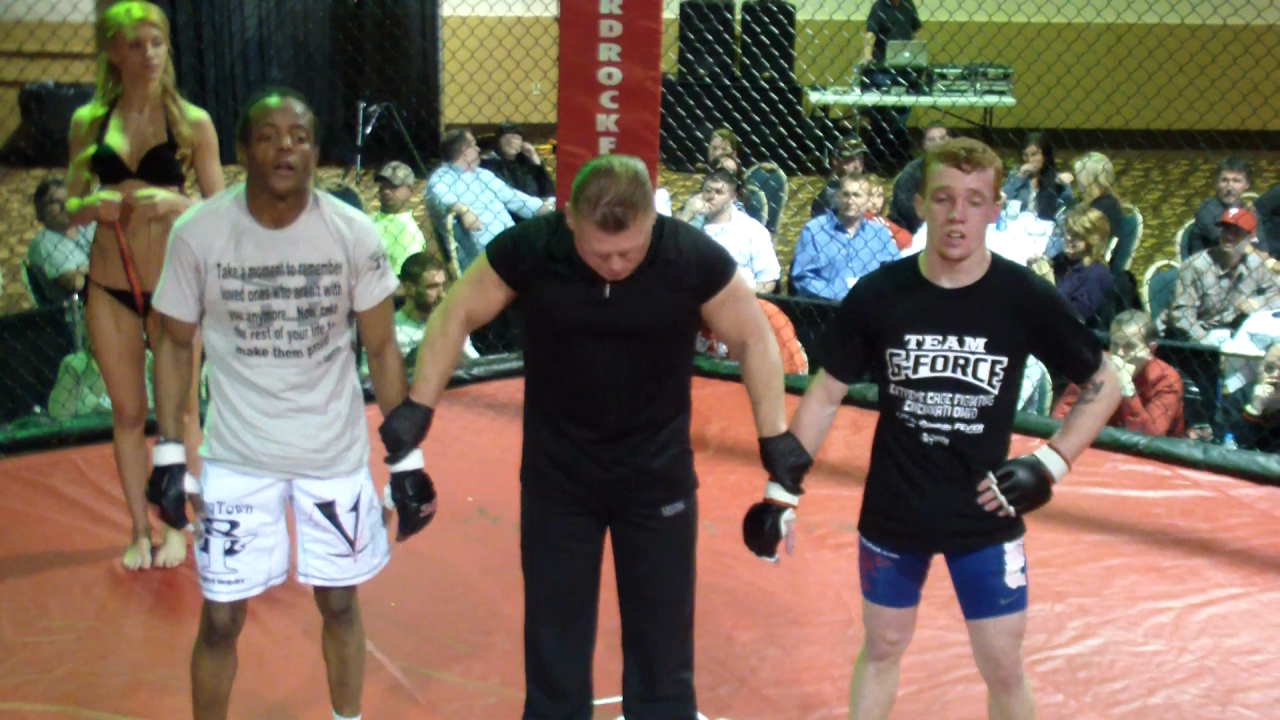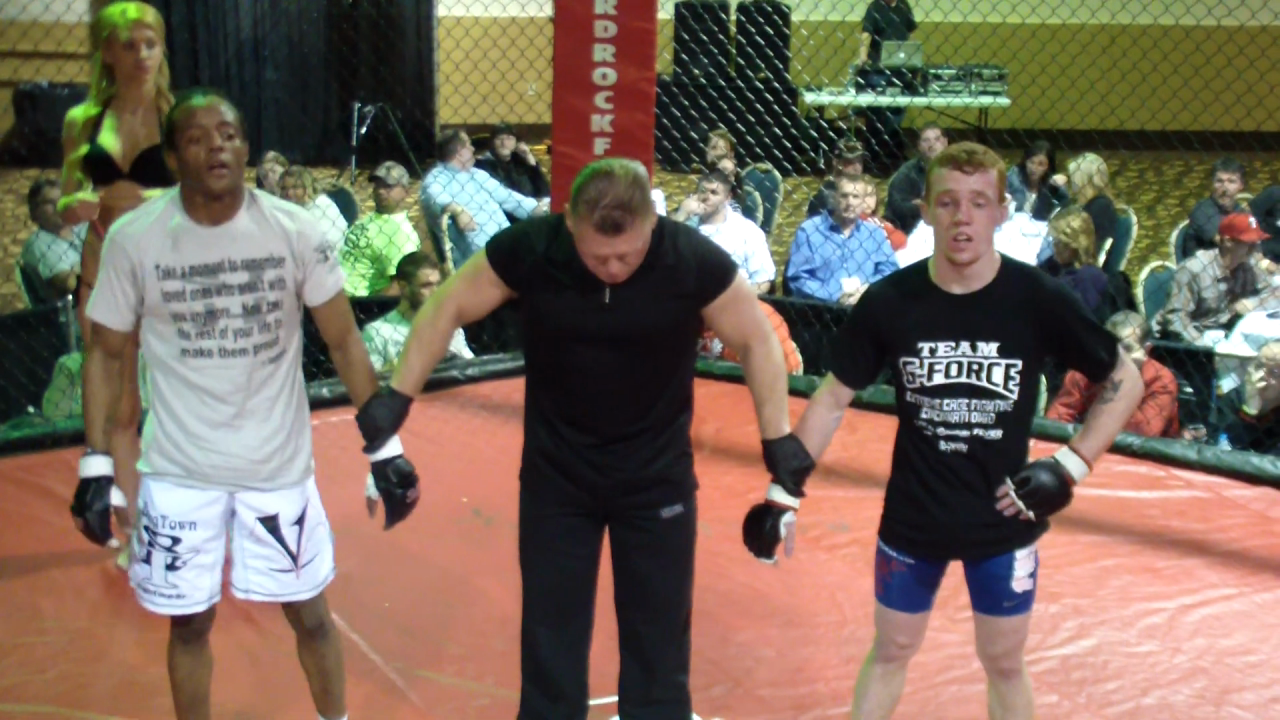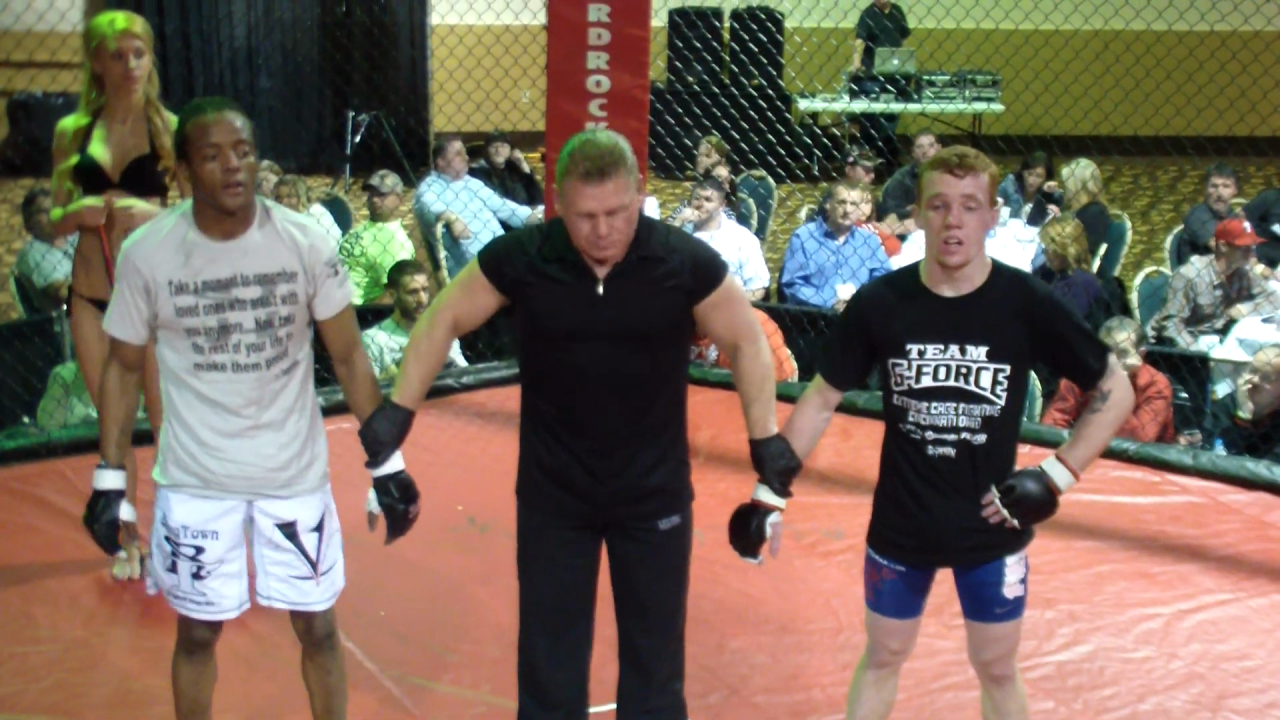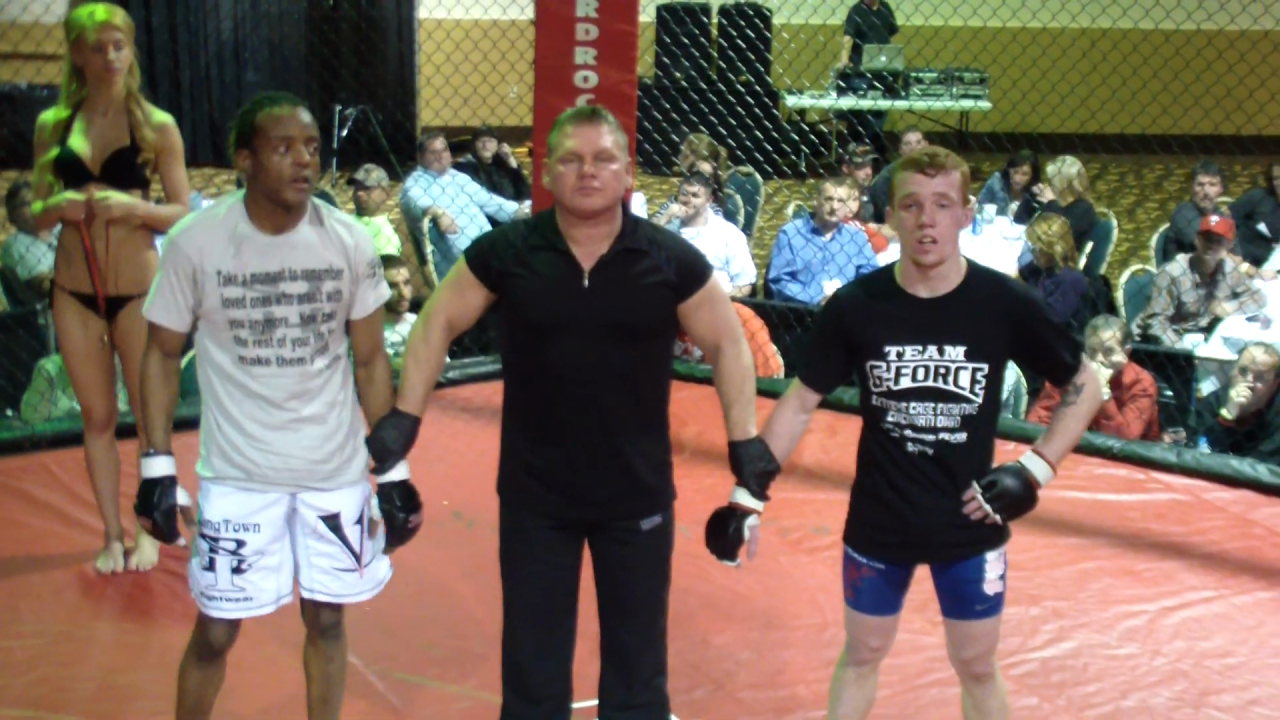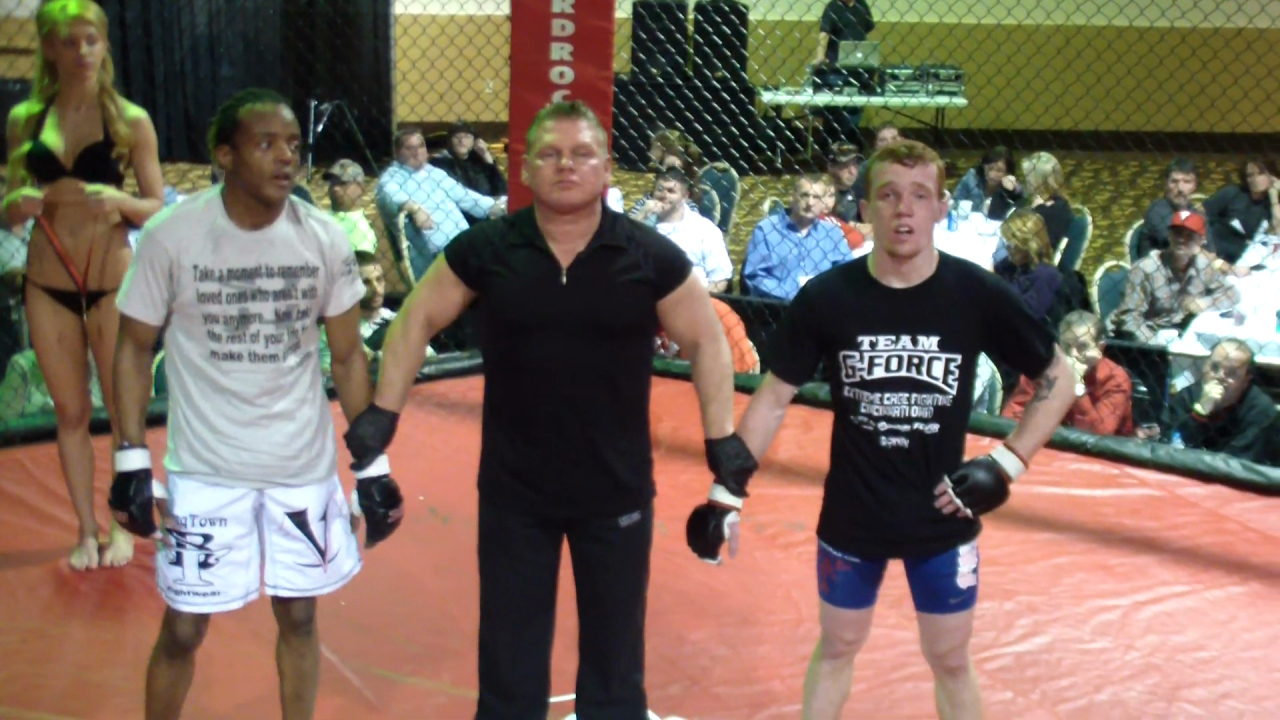
dt=0.5s
person 1, frame 1
left shoulder: (353, 233)
right shoulder: (196, 233)
left elbow: (381, 348)
right elbow: (174, 344)
left wrist: (407, 458)
right wrist: (168, 453)
left hip: (334, 454)
right hip: (236, 457)
left knee: (339, 602)
right knee: (221, 619)
person 1, frame 2
left shoulder: (294, 229)
right shoulder: (132, 238)
left elbow: (344, 341)
right elbow: (107, 353)
left wrist: (384, 446)
right wrist: (96, 466)
left hip: (279, 463)
right hip: (179, 469)
left knee: (309, 613)
right knee: (189, 621)
person 1, frame 3
left shoulder: (306, 241)
right shoulder: (147, 252)
left elbow: (349, 356)
right elbow: (123, 367)
left wrist: (386, 461)
right wrist: (110, 477)
left hip: (296, 472)
right hip: (196, 479)
left knee: (317, 628)
right knee: (198, 631)
person 1, frame 4
left shoulder: (349, 240)
right shoulder: (194, 241)
left elbow: (370, 361)
right elbow: (161, 355)
left wrist: (394, 468)
right wrist: (157, 467)
left hip: (335, 469)
right hip: (238, 473)
left knee: (327, 619)
right knee: (215, 632)
person 1, frame 5
left shoulder: (324, 239)
right shoulder: (169, 235)
left elbow: (348, 356)
right elbow: (133, 348)
left wrist: (372, 465)
right wrist: (132, 459)
left hip: (302, 465)
right hip: (204, 468)
left knee: (298, 616)
right knee: (182, 629)
person 2, frame 1
left shoulder: (694, 256)
right shoulder: (527, 248)
left elbow: (754, 339)
right elbow: (454, 316)
left wrist: (774, 438)
right wrist: (417, 408)
left hip: (658, 477)
right hip: (557, 478)
left knee: (661, 639)
right knee: (553, 640)
person 2, frame 2
left shoulder: (694, 259)
right shoulder: (527, 248)
left elbow: (756, 342)
right elbow: (445, 310)
left wrist: (779, 440)
right wrist: (395, 398)
left hip: (658, 479)
right hip: (555, 477)
left knee: (659, 638)
right knee: (550, 639)
person 2, frame 3
left shoulder: (687, 261)
right shoulder: (519, 256)
left elbow: (747, 344)
right elbow: (442, 322)
left wrist: (765, 440)
right wrist: (399, 411)
left hip: (655, 492)
right hip: (553, 492)
left knee: (654, 649)
right knee: (549, 653)
person 2, frame 4
left shoulder: (672, 260)
right shoulder: (504, 252)
left elbow: (727, 345)
right elbow: (436, 325)
left wrist: (745, 443)
right wrist: (403, 418)
left hip: (638, 493)
right hip: (533, 493)
left knee: (637, 648)
right knee: (533, 651)
person 2, frame 5
left shoulder: (652, 256)
right shoulder: (484, 249)
left elbow: (706, 343)
right elbow: (415, 322)
left wrist: (722, 442)
right wrist: (381, 415)
left hip: (617, 490)
right hip: (513, 490)
left knee: (614, 646)
right knee: (510, 649)
person 3, frame 1
left shoulder: (1026, 297)
right shoulder: (877, 294)
left elbow: (1103, 383)
right elbow: (826, 395)
left wrist: (1049, 464)
right wrist: (782, 490)
left hip: (986, 516)
right hip: (892, 512)
left knee: (1002, 667)
right knee: (882, 648)
person 3, frame 2
left shoulder: (1038, 298)
right shoulder: (887, 301)
left elbow: (1125, 381)
right elbow: (832, 399)
left wrist: (1069, 466)
right wrist: (784, 492)
left hip: (1003, 521)
right hip: (911, 517)
left knee: (1003, 662)
right knee: (891, 651)
person 3, frame 3
left shoulder: (1029, 303)
right shoulder: (878, 303)
left elbow: (1115, 391)
right elbow: (821, 400)
left wrist: (1056, 476)
right wrist: (771, 493)
left hip: (991, 528)
right hip: (899, 523)
left knee: (996, 669)
right knee: (882, 657)
person 3, frame 4
left shoulder: (1005, 303)
right shoulder: (854, 305)
left elbow: (1084, 386)
right elbow: (800, 403)
left wrist: (1034, 469)
right wrist: (749, 496)
left hip: (969, 524)
right hip: (877, 521)
left knee: (976, 666)
right knee: (862, 653)
person 3, frame 5
left shoulder: (978, 294)
right shoulder: (825, 296)
left elbow: (1059, 379)
right elbow: (773, 397)
left wrist: (1005, 464)
right wrist: (728, 492)
left hip: (943, 519)
right hip: (850, 515)
left knee: (950, 660)
right knee: (837, 646)
person 4, frame 1
left shoulder: (192, 121)
right shoulder: (87, 121)
right elbow: (71, 206)
left wrist: (173, 203)
right wrist: (92, 205)
right hip: (109, 284)
left knee: (180, 411)
right knee: (127, 413)
left ankle: (177, 526)
right ankle: (139, 531)
person 4, frame 2
right shoulder: (80, 120)
right elbow: (63, 207)
left wrist: (165, 202)
right wrist: (76, 204)
right hip: (100, 282)
right knee: (117, 412)
right ankle: (130, 528)
person 4, frame 3
left shoulder: (172, 131)
right shoulder: (71, 131)
right elbow: (54, 221)
left wrist: (150, 213)
right wrist: (77, 213)
right hip: (91, 295)
left knee: (165, 422)
right ankle: (124, 540)
person 4, frame 4
left shoulder: (157, 125)
right shoulder: (52, 124)
left elbow: (184, 213)
right elbow: (36, 215)
left wrist: (131, 206)
right wrist: (57, 207)
left hip: (140, 287)
right hip: (74, 289)
left knee: (150, 414)
right knee: (96, 418)
left ankle: (147, 531)
right ankle: (111, 534)
person 4, frame 5
left shoulder: (130, 119)
left elbow: (159, 208)
left wrist: (118, 200)
left hip: (113, 282)
right hip: (47, 284)
left knee: (123, 410)
right knee: (70, 413)
left ankle: (122, 525)
right ankle: (86, 529)
